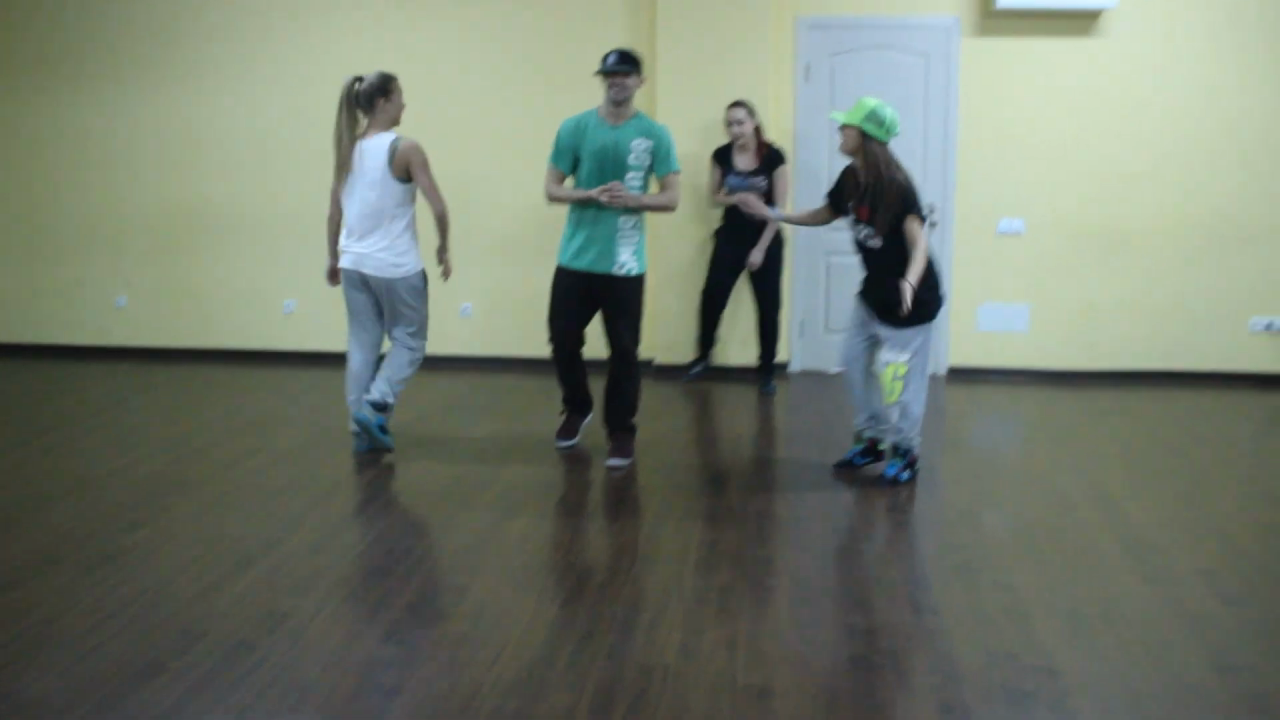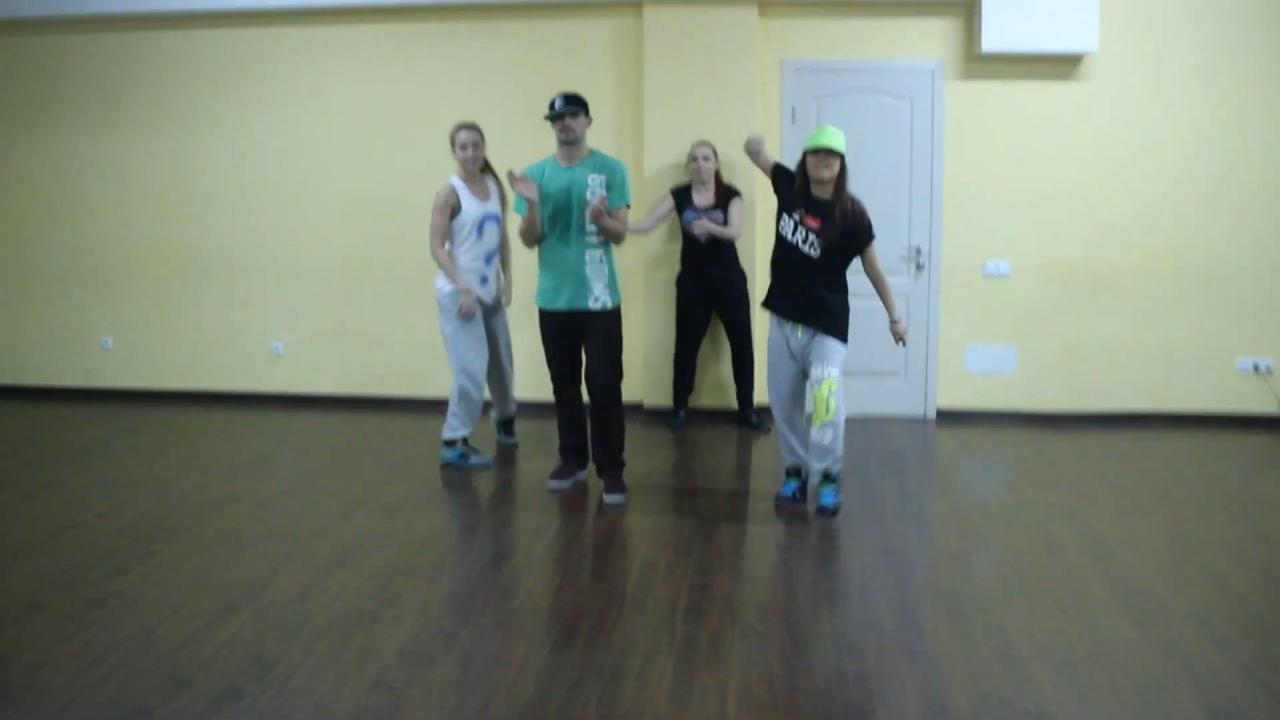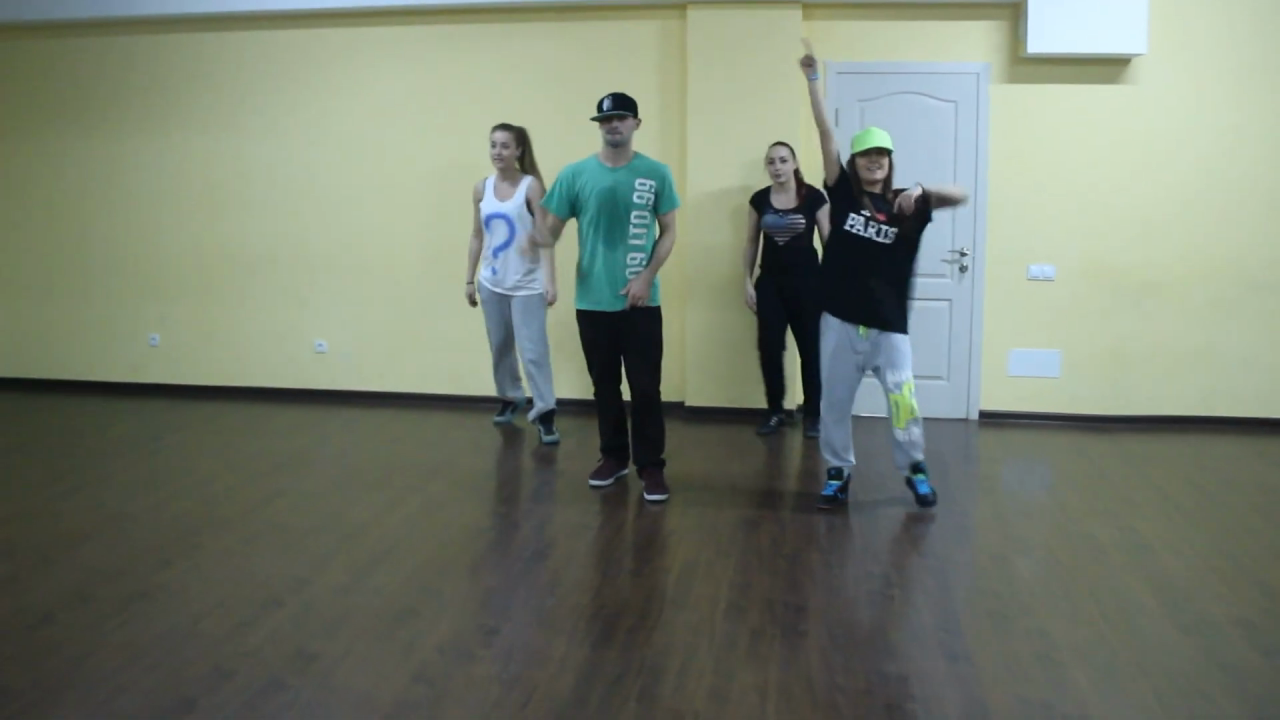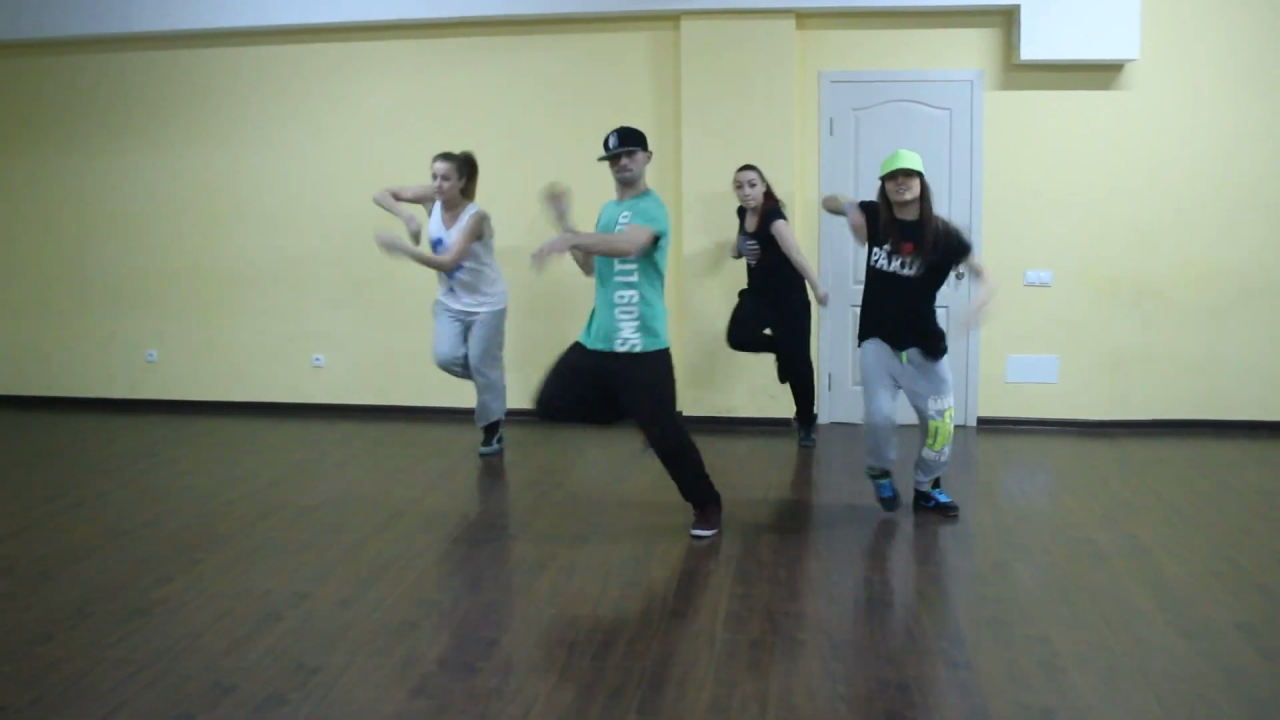
dt=0.7s
person 1, frame 1
left shoulder: (654, 134)
right shoulder: (573, 129)
left elbow: (671, 199)
right elbow: (552, 190)
left wrist: (632, 199)
right wrist: (593, 194)
left hip: (624, 265)
right hip: (575, 260)
left knee: (623, 350)
right knee: (564, 342)
left ankle: (620, 430)
right ankle: (576, 410)
person 1, frame 2
left shoulder: (611, 169)
right shoulder: (536, 173)
left elbow: (620, 233)
right elbow: (529, 239)
left wrist: (600, 216)
right wrist: (533, 205)
left hip: (600, 300)
right hip: (554, 299)
left knee: (605, 385)
right knee: (564, 383)
left ankle: (610, 467)
right ankle: (573, 458)
person 1, frame 3
left shoulder: (656, 173)
right shoulder: (574, 175)
left elbow: (669, 232)
right elbow: (553, 230)
left wrist: (647, 276)
right wrist: (537, 238)
left hip: (640, 300)
right hip: (593, 300)
left knee: (644, 387)
right knee: (604, 385)
left ankle: (650, 468)
right ankle: (613, 456)
person 1, frame 4
left shoulder: (649, 207)
right shoulder: (610, 209)
left elbow: (627, 244)
right elbow: (590, 266)
left wrist: (563, 240)
right wrist: (563, 220)
left hip: (643, 347)
right hip: (595, 340)
left knee: (664, 432)
right knee: (551, 405)
left ankle: (706, 504)
right ankle: (631, 411)
person 2, frame 1
left shoulder: (896, 185)
right shoulder: (851, 178)
left elbow: (919, 243)
right elbow: (819, 216)
left wrist: (909, 286)
right wrist: (773, 214)
left hip: (908, 295)
right hip: (873, 292)
left knee: (901, 376)
right knee: (854, 365)
left ankle: (905, 453)
right ankle: (871, 440)
person 2, frame 2
left shoulder: (852, 212)
right shoulder: (790, 187)
left elbow: (872, 267)
right elbow: (756, 155)
left wrist: (893, 316)
right wrist: (755, 145)
left hip: (826, 319)
right hip: (784, 315)
left knee: (825, 398)
right knee: (784, 401)
left ankle: (829, 477)
right ankle: (797, 470)
person 2, frame 3
left shoulder: (909, 201)
right shoulder: (843, 191)
left elbow: (959, 196)
right elbow: (822, 133)
left wrist: (922, 195)
right wrist: (812, 79)
left hip: (888, 321)
right hip: (841, 318)
left knee: (904, 397)
right knee: (836, 400)
left ankle: (915, 471)
right ankle: (838, 473)
person 2, frame 4
left shoulder: (941, 234)
right shoulder: (875, 216)
left elbow: (982, 276)
right elbow: (828, 203)
left wrist: (979, 302)
right wrist: (849, 210)
left hip: (924, 345)
right hip: (879, 340)
left knee: (939, 420)
right knee: (880, 415)
left ankle: (927, 488)
right ankle: (880, 471)
person 3, frame 1
left shoulder: (346, 151)
right shoulder: (405, 148)
left elbow: (334, 213)
right elbow: (437, 207)
left wrist: (332, 258)
right wrist: (443, 249)
left hip: (353, 264)
right hip: (397, 265)
left knee: (362, 344)
right knee: (409, 339)
left ankle: (367, 428)
right ankle: (376, 403)
person 3, frame 2
left shoulder: (495, 187)
right shoulder: (448, 192)
right elbow: (437, 248)
left wrist: (506, 280)
right wrist: (463, 290)
left hip: (488, 292)
right hip: (459, 293)
left knee: (501, 361)
right knee: (470, 366)
left ankle: (505, 419)
right ankle: (454, 442)
person 3, frame 3
left shoulder: (531, 187)
right shoulder: (482, 189)
right elbow: (477, 236)
left wrist: (550, 282)
right wrist: (470, 279)
left hip: (526, 284)
right hip: (491, 283)
left knee: (533, 349)
right knee: (500, 346)
left ankle: (545, 414)
right ankle: (510, 398)
person 3, frame 4
left shoulder: (476, 217)
right shoulder: (431, 199)
left elbow: (447, 263)
right elbow: (382, 195)
left wrist: (402, 248)
right wrist: (405, 216)
left hip: (485, 301)
right hip: (450, 300)
left knee: (484, 367)
right knee: (445, 357)
left ankle: (493, 424)
person 4, frame 1
left shoulder: (773, 156)
right shoulder: (721, 156)
left elbow: (780, 206)
right elbow: (715, 196)
left wrist: (761, 247)
right wrist: (737, 197)
left hip: (765, 239)
right hip: (730, 236)
left knee: (768, 304)
right knee: (712, 296)
left ankle: (766, 371)
right ankle: (703, 357)
person 4, frame 2
left shoulder: (731, 195)
right shoulder: (679, 195)
left elbow: (734, 232)
right elbow: (647, 223)
left wrist: (710, 226)
left hip: (729, 278)
right hip: (692, 280)
left knee: (742, 342)
right knee: (686, 344)
left ankle: (747, 409)
right ankle: (680, 407)
person 4, frame 3
left shoulder: (813, 197)
right shoulder: (759, 199)
left elbow: (828, 241)
right elbow: (752, 242)
right wrist: (747, 281)
left hip: (806, 281)
right hip: (770, 282)
left knee: (810, 348)
right knee: (769, 347)
left ankle: (812, 415)
right ankle: (776, 411)
person 4, frame 4
left shoulder: (773, 215)
right shoulder: (743, 212)
left elbow: (792, 250)
left wrist: (816, 286)
right wrist: (737, 250)
left hip: (789, 297)
right hip: (756, 294)
left knee: (799, 362)
right knee: (737, 337)
left ankle: (806, 423)
right ankle: (780, 347)
